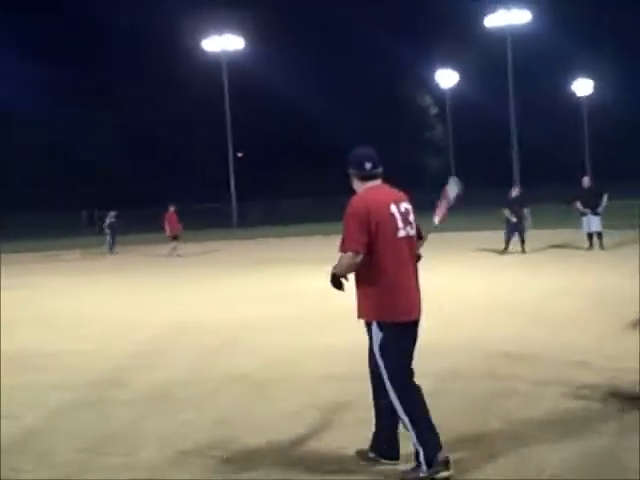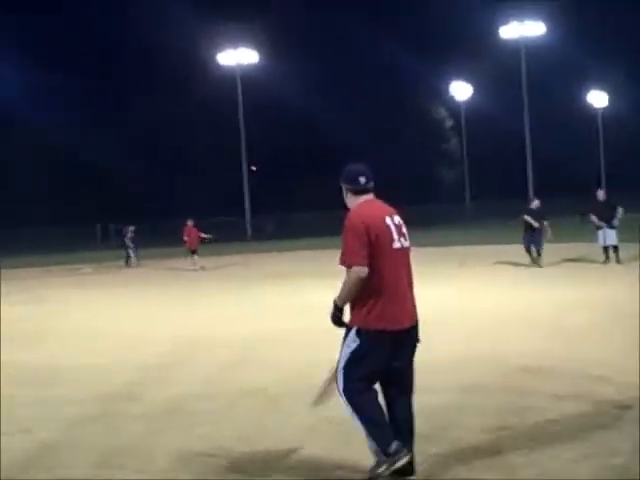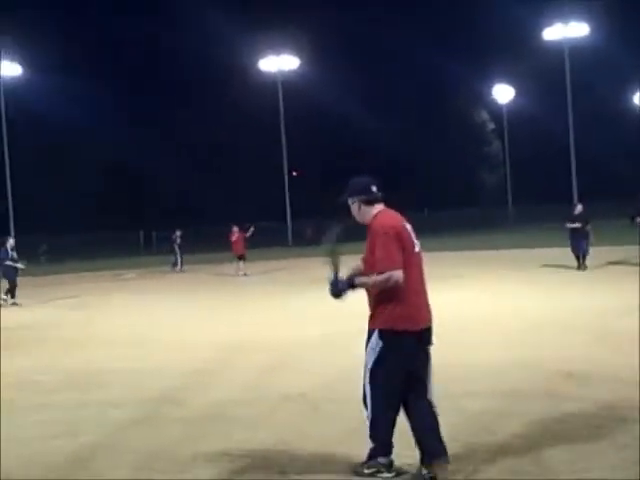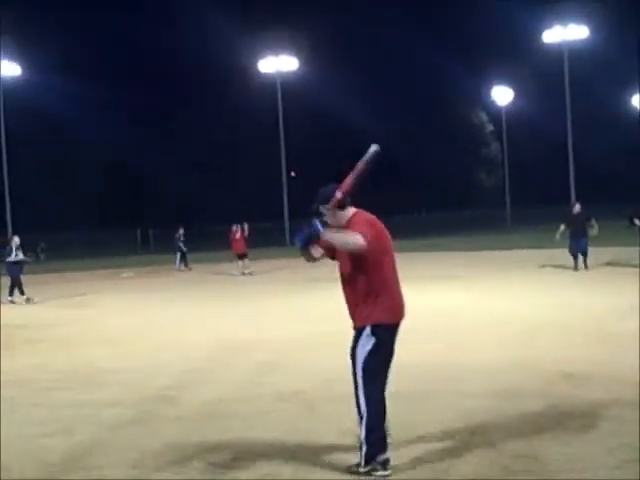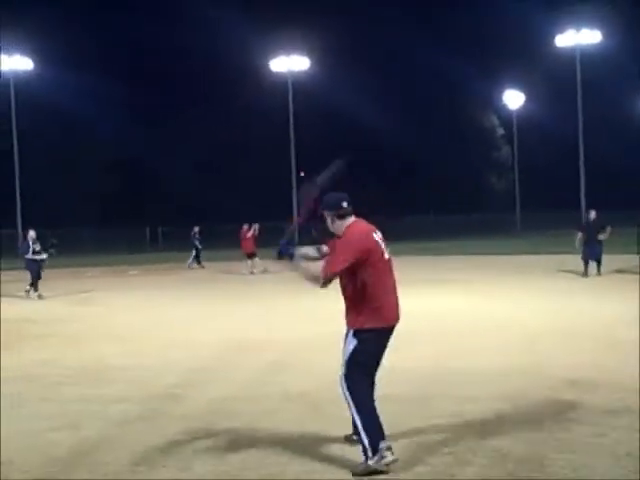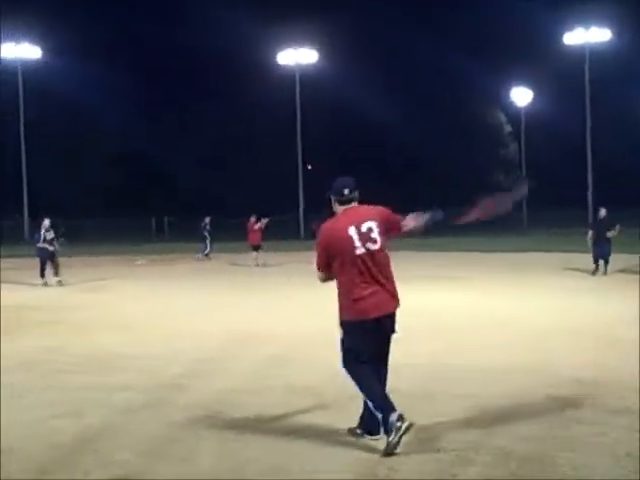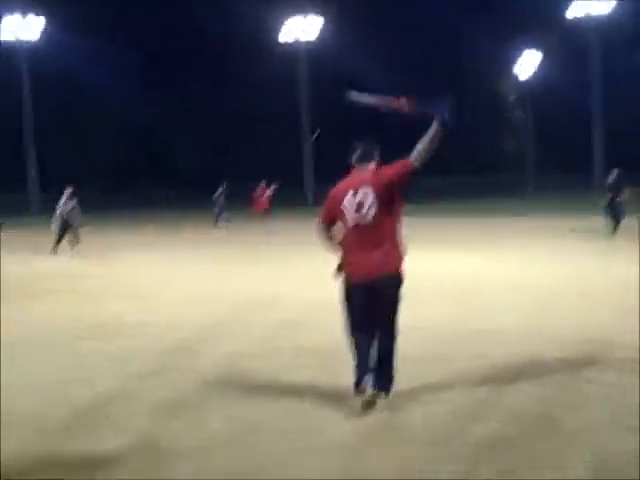
dt=0.3s
person 1, frame 1
left shoulder: (360, 204)
right shoulder: (401, 199)
left elbow: (354, 257)
left wrist: (336, 272)
left hip: (383, 309)
right hip: (409, 305)
left knee: (398, 384)
right knee: (388, 375)
right ankle: (384, 447)
person 1, frame 2
left shoulder: (357, 218)
right shoulder: (391, 213)
left elbow: (359, 272)
left wrist: (338, 304)
left hip: (374, 319)
right hip: (406, 317)
left knee: (350, 381)
right knee: (398, 390)
left ankle: (389, 448)
person 1, frame 3
left shoulder: (382, 227)
right shoulder: (389, 222)
left elbow: (395, 276)
right elbow: (371, 267)
left wrist: (354, 282)
right wrist: (349, 278)
left hip: (393, 322)
right hip: (418, 320)
left knee: (378, 389)
right knee: (415, 391)
person 1, frame 4
left shoulder: (362, 222)
right shoulder: (346, 227)
left elbow: (357, 245)
right elbow: (315, 254)
left wrist: (322, 233)
right wrist: (308, 242)
left hip: (377, 315)
right hip: (376, 313)
left knee: (368, 383)
right knee: (368, 376)
right ankle: (373, 435)
person 1, frame 5
left shoulder: (351, 238)
right shoulder: (365, 230)
left elbow: (323, 276)
right elbow: (333, 253)
left wrist: (295, 259)
right wrist: (303, 252)
left hip: (367, 320)
right hip: (386, 317)
left knee: (354, 380)
right knee: (364, 375)
left ankle: (378, 449)
right ankle: (363, 431)
person 1, frame 6
left shoulder: (328, 230)
right shoulder: (379, 215)
left elbow: (324, 275)
right elbow: (405, 224)
right wrist: (421, 218)
left hip: (357, 311)
right hip: (386, 307)
left knee: (357, 364)
right knee: (376, 365)
left ankle: (391, 418)
right ankle: (370, 423)
person 1, frame 7
left shoulder: (336, 193)
right shoulder: (384, 179)
left elbow: (326, 231)
right elbow: (417, 159)
right wrist: (437, 124)
left hip: (355, 275)
right hip: (387, 272)
left knee: (361, 331)
right knee: (385, 330)
left ankle: (366, 380)
right ankle: (380, 384)
